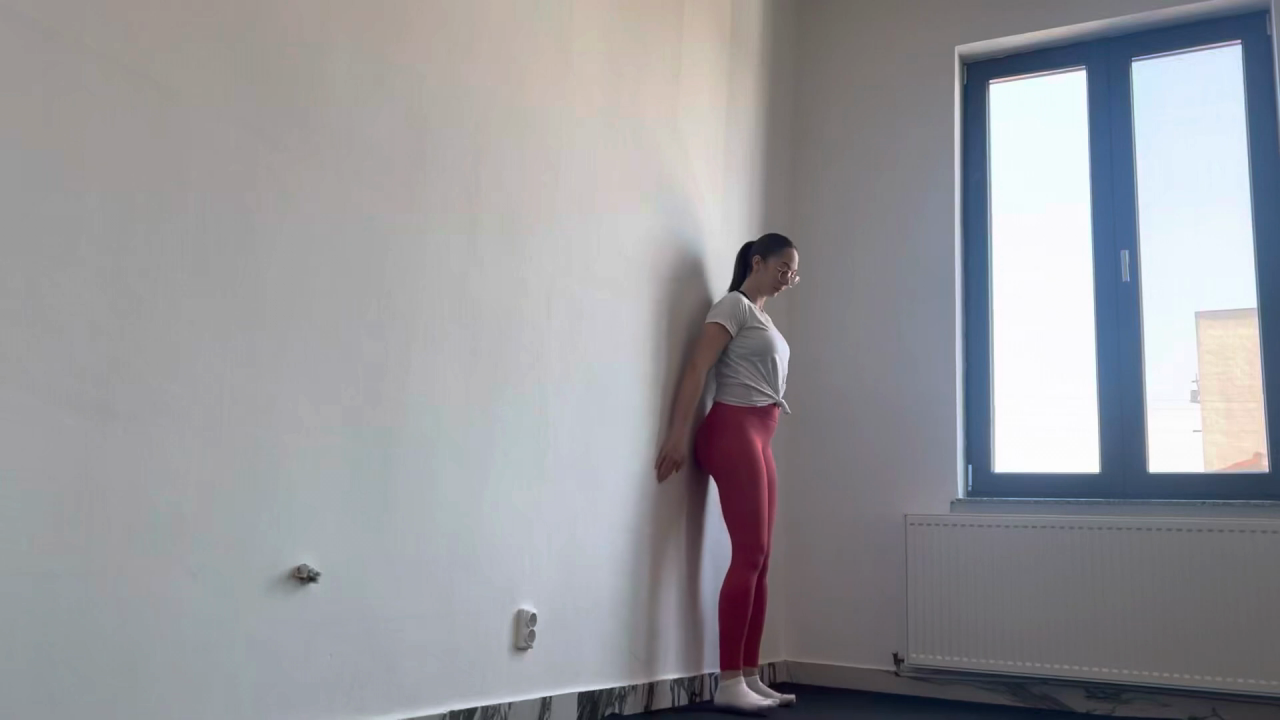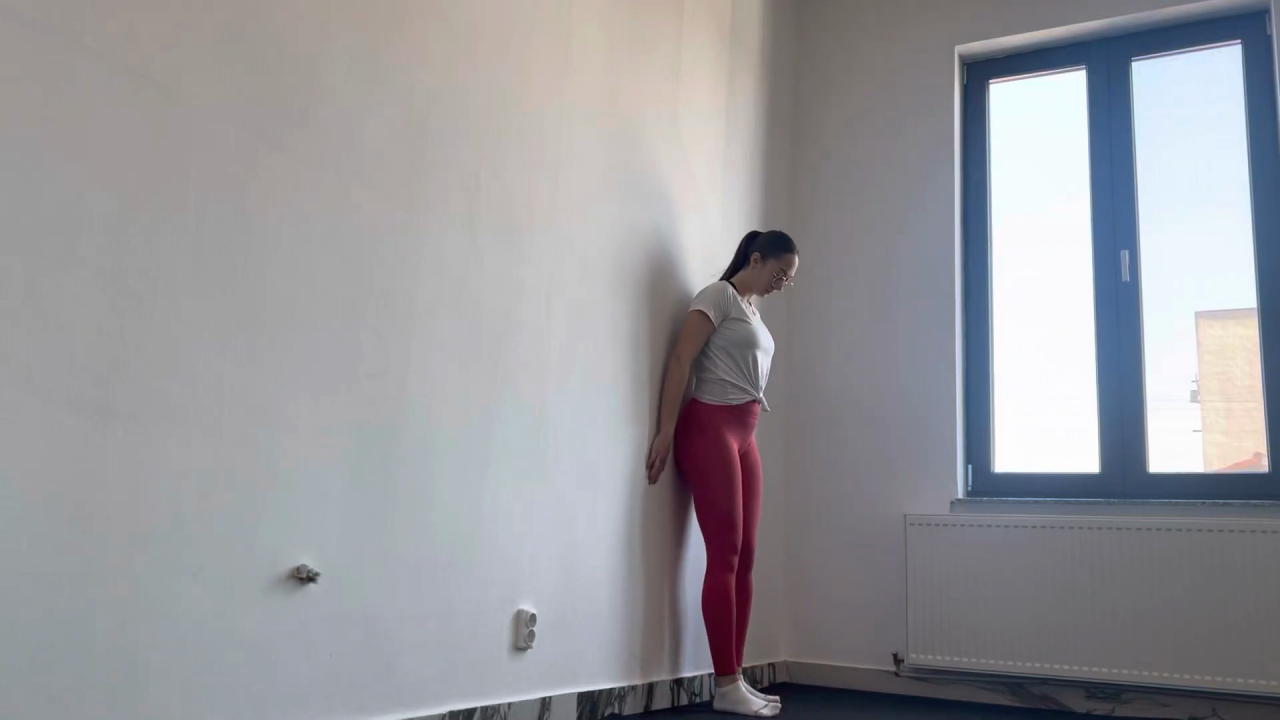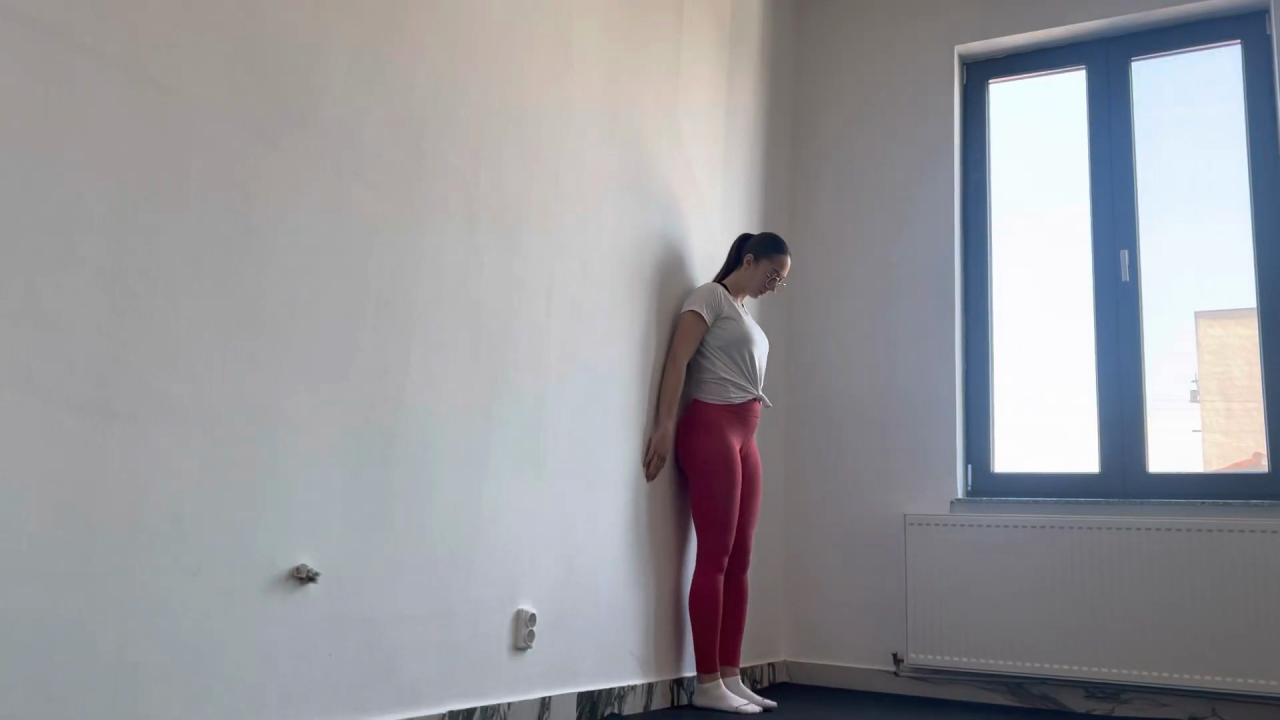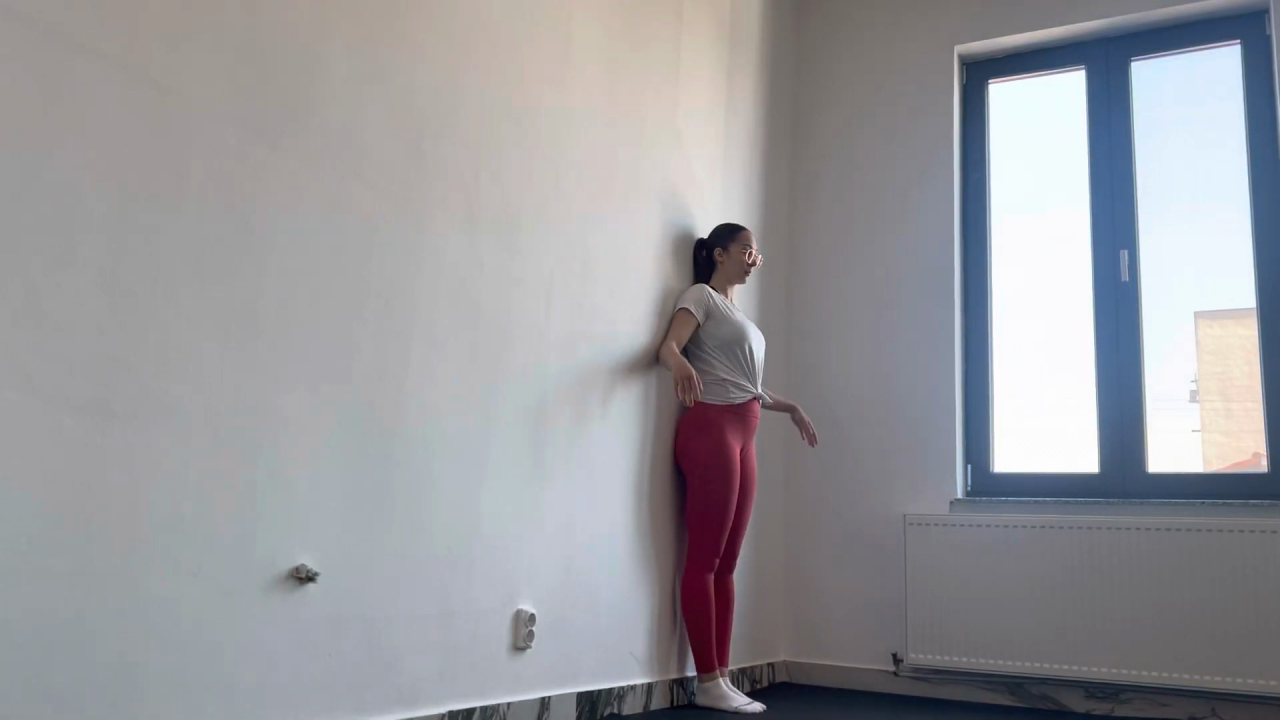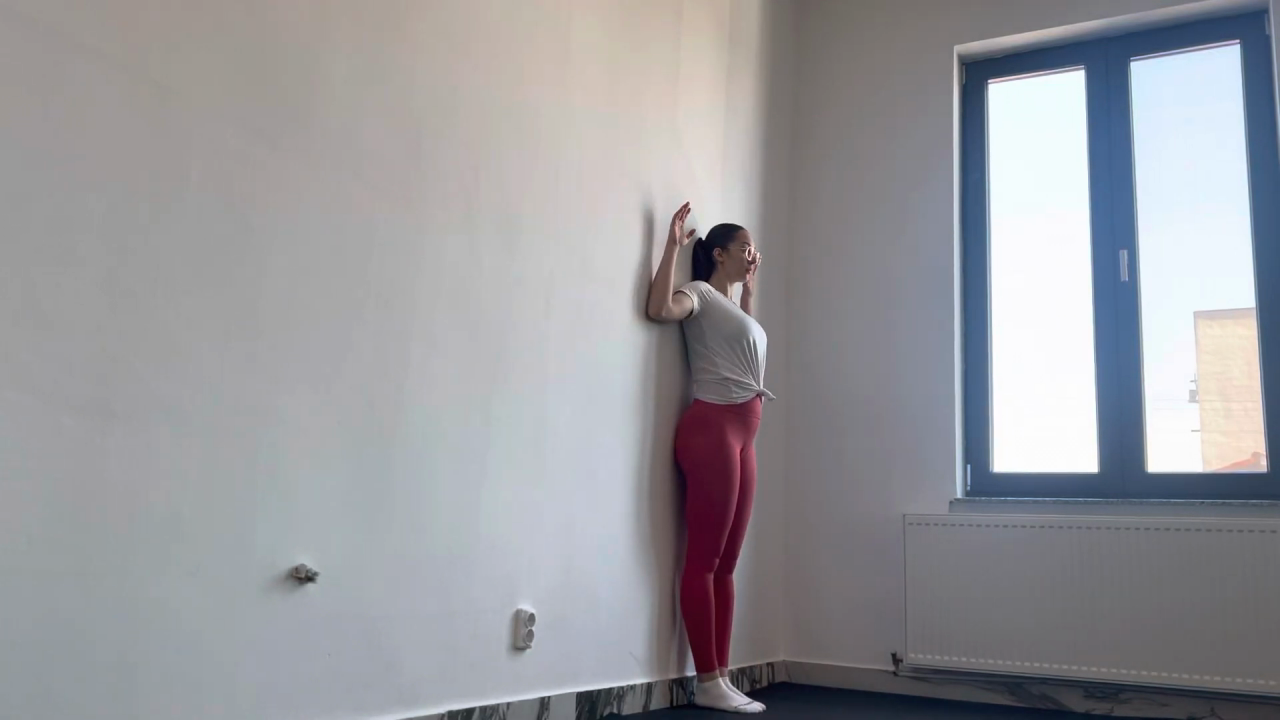
dt=0.7s
person 1, frame 1
left shoulder: (764, 317)
right shoulder: (733, 306)
right elbow: (697, 368)
right wrist: (678, 434)
left hip: (759, 438)
right hip: (733, 431)
left knee: (759, 559)
right knee: (749, 553)
left ankle: (750, 676)
right ankle: (729, 681)
person 1, frame 2
left shoulder: (752, 310)
right shoulder: (718, 296)
right elbow: (680, 360)
right wrist: (665, 431)
left hip: (743, 433)
right hip: (709, 428)
left knee: (744, 558)
right knee: (724, 555)
left ankle: (735, 678)
person 1, frame 3
left shoulder: (744, 312)
right shoulder: (709, 297)
right elbow: (677, 361)
left wrist: (741, 438)
right wrist: (665, 428)
left hip: (744, 433)
right hip: (711, 427)
left knee: (739, 559)
right knee: (715, 556)
left ankle: (731, 676)
right ankle: (707, 683)
person 1, frame 4
left shoulder: (733, 308)
right shoulder: (700, 296)
right elbow: (668, 344)
left wrist: (789, 406)
right wrist: (677, 362)
left hip: (741, 433)
right hip: (710, 429)
left knee: (726, 562)
right knee: (704, 558)
left ankle: (721, 678)
right ankle: (708, 682)
person 1, frame 5
left shoulder: (728, 303)
right shoulder: (699, 293)
right elbow: (659, 308)
left wrist: (749, 289)
right wrist: (673, 246)
left hip: (740, 434)
right hip: (711, 429)
left knee: (726, 563)
right knee: (703, 560)
left ankle: (721, 678)
right ankle: (707, 682)
